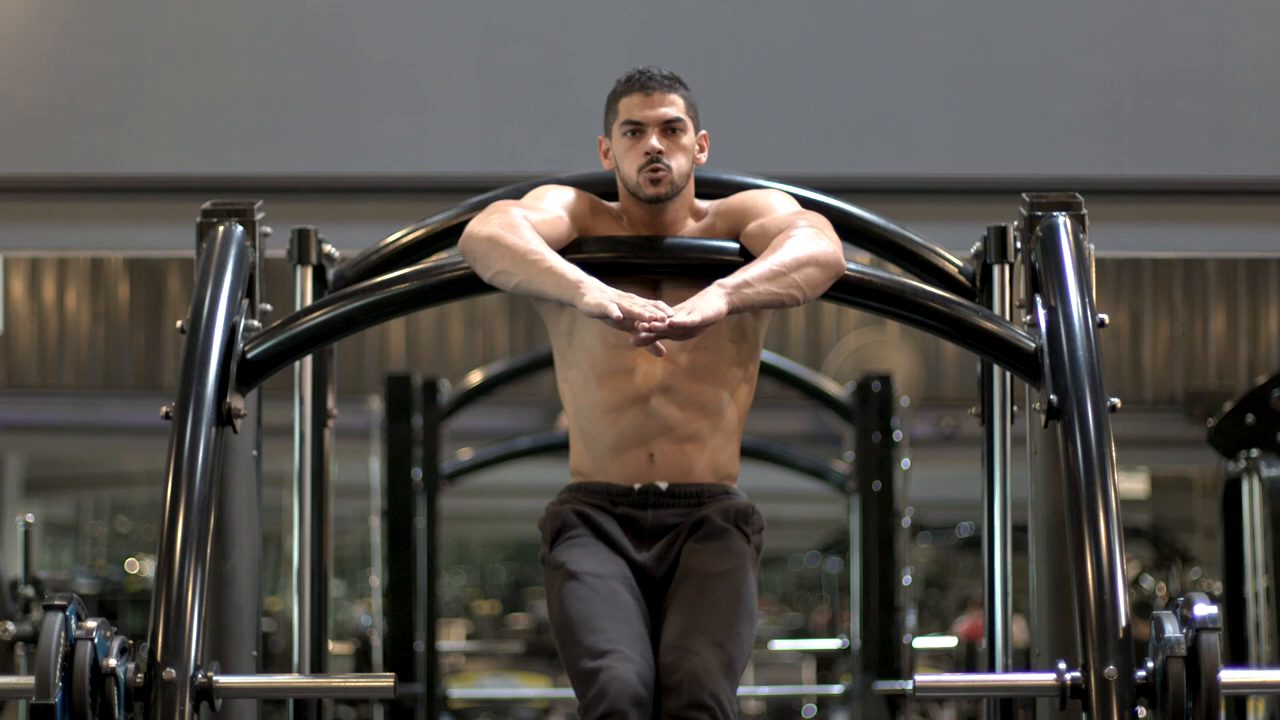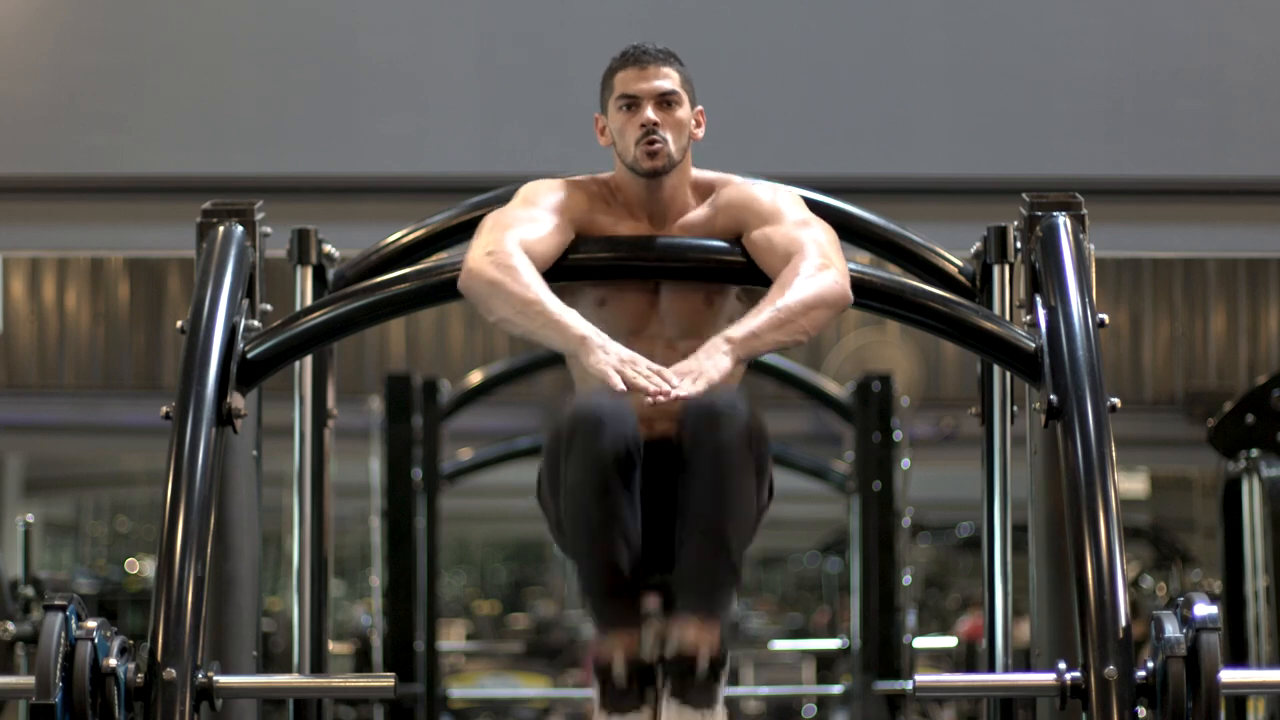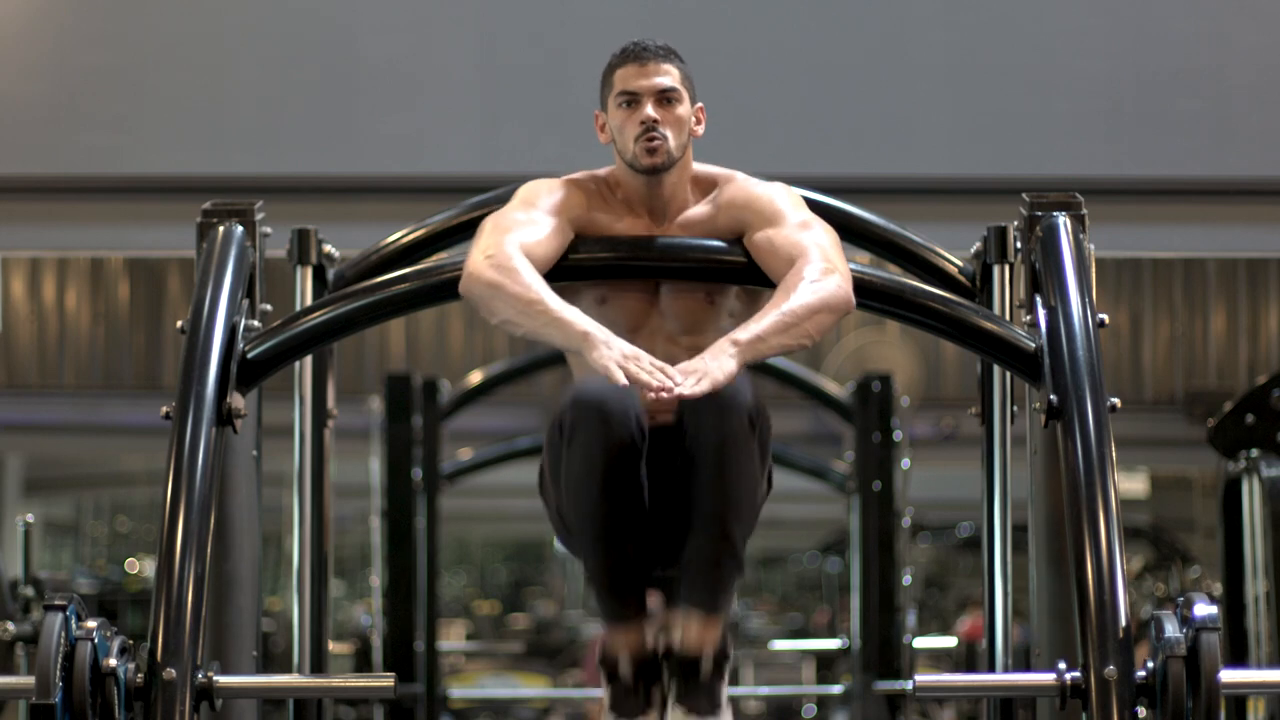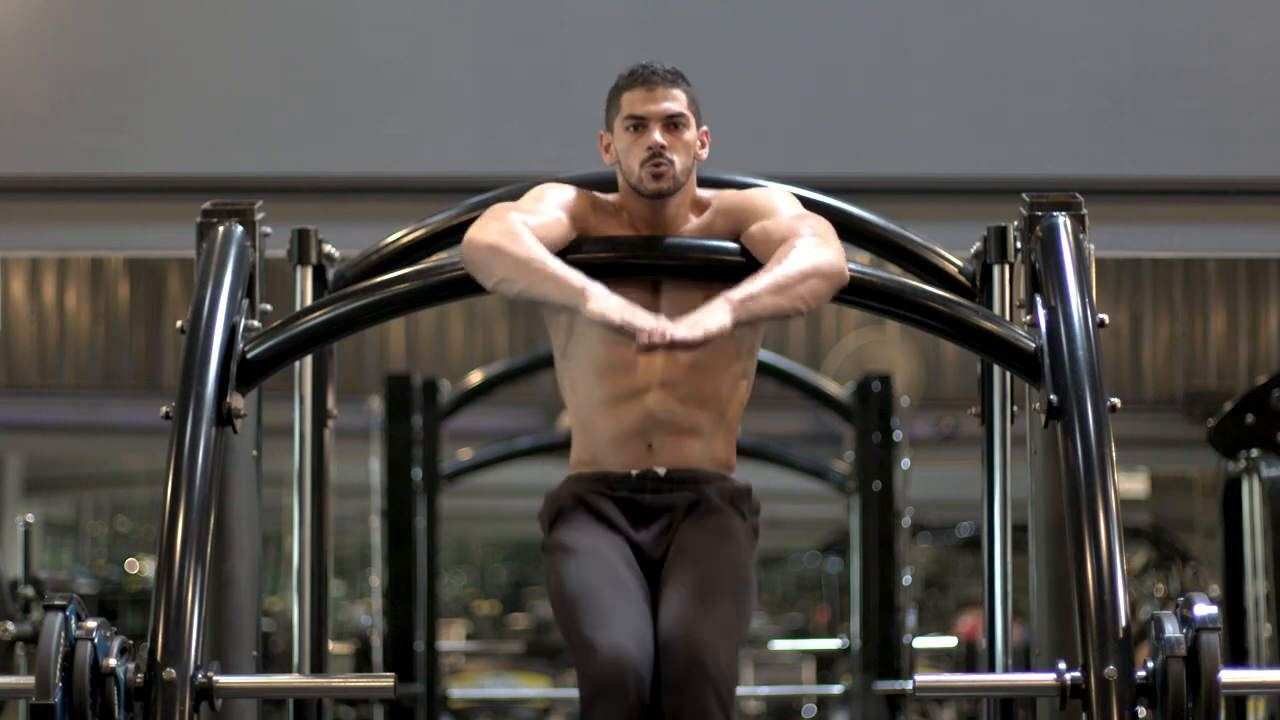
dt=0.3s
person 1, frame 1
left shoulder: (748, 217)
right shoulder: (570, 217)
left elbow: (822, 252)
right elbow: (485, 238)
left wrist: (717, 298)
right wrist: (589, 292)
left hip: (709, 523)
right hip: (594, 522)
person 1, frame 2
left shoulder: (745, 205)
right shoulder: (566, 204)
left elbow: (827, 281)
right elbow: (482, 270)
left wrist: (725, 348)
right wrist: (589, 341)
left hip: (711, 474)
right hip: (598, 483)
left knee: (723, 415)
right knee: (595, 418)
left ankle: (696, 655)
right ankle: (621, 656)
person 1, frame 3
left shoulder: (747, 202)
right shoulder: (564, 201)
left elbow: (830, 286)
right elbow: (484, 274)
left wrist: (727, 349)
right wrist: (594, 339)
left hip: (711, 462)
right hip: (602, 462)
left knee: (729, 403)
right knee: (596, 406)
left ankle: (698, 660)
right ankle: (626, 658)
person 1, frame 4
left shoulder: (745, 212)
right shoulder: (570, 212)
left elbow: (825, 261)
right elbow: (484, 244)
left wrist: (724, 311)
right wrist: (593, 296)
left hip: (707, 508)
right hip: (594, 507)
